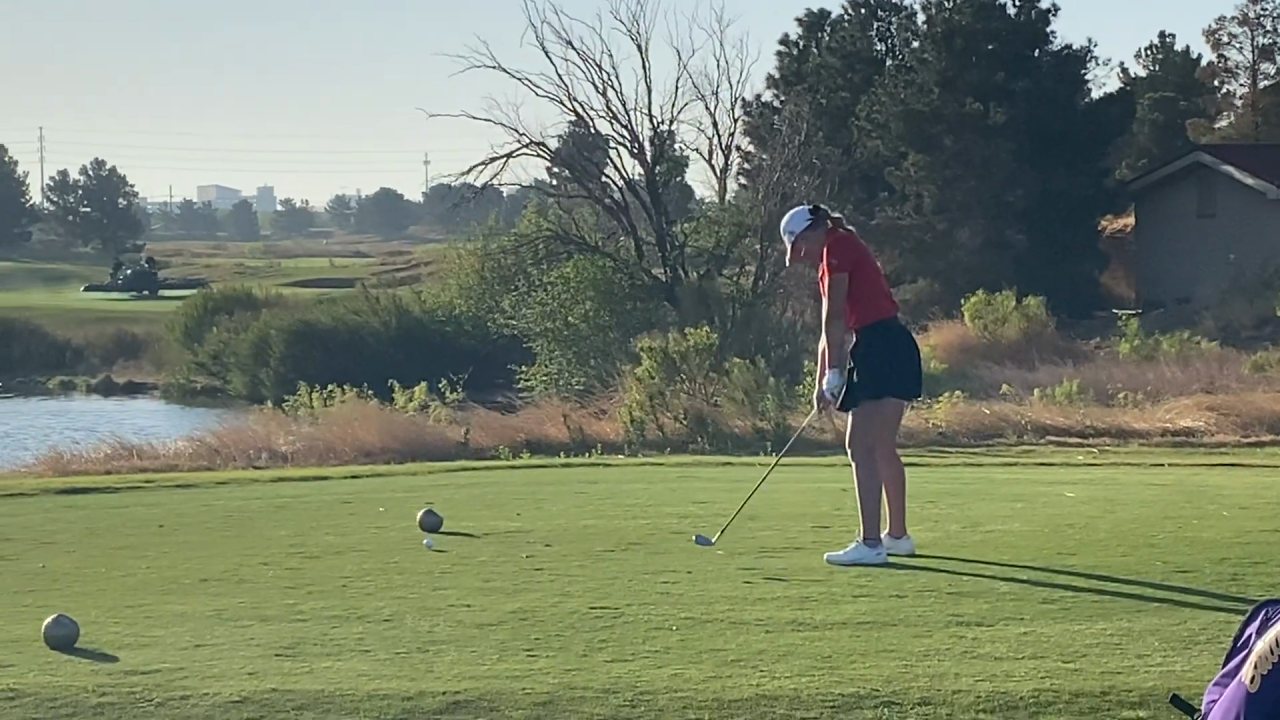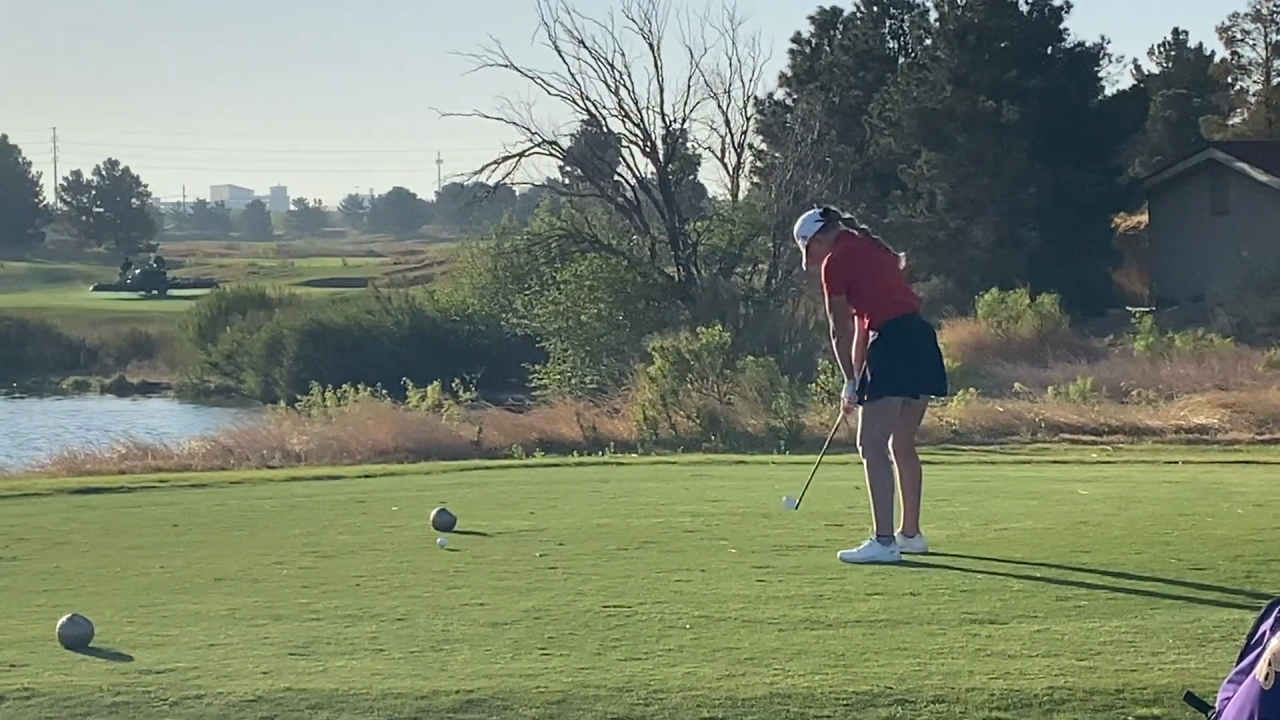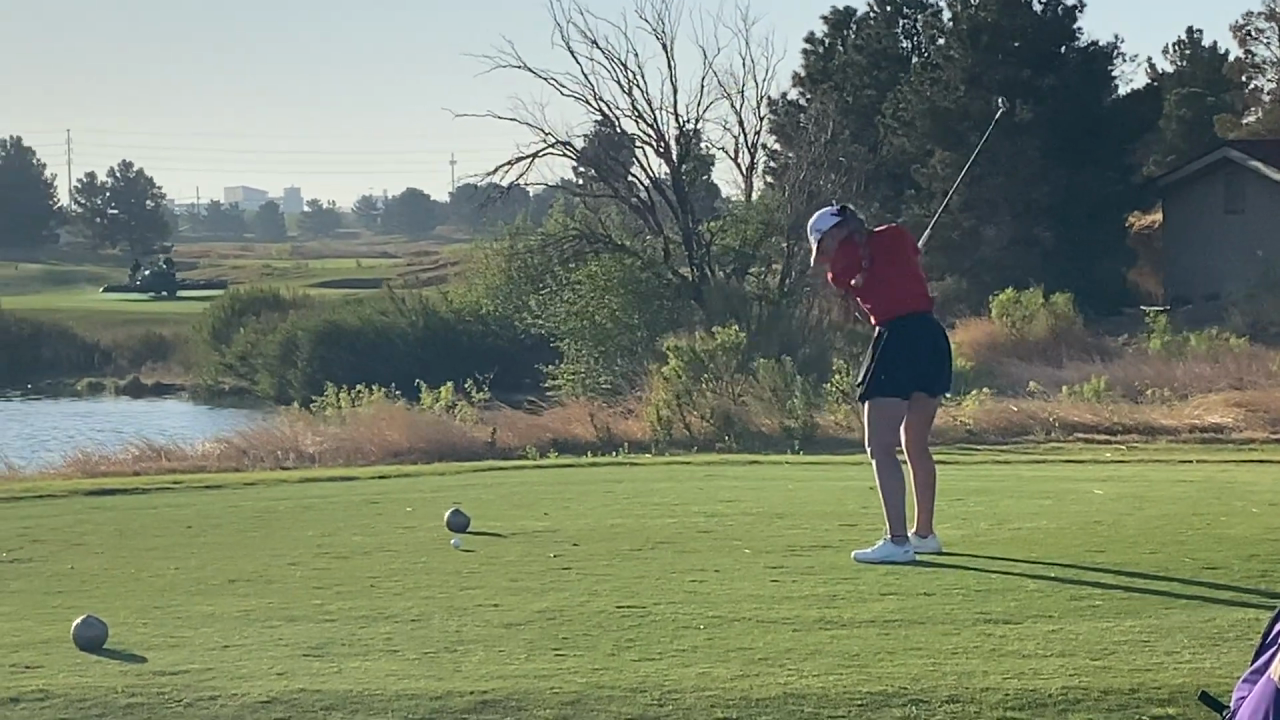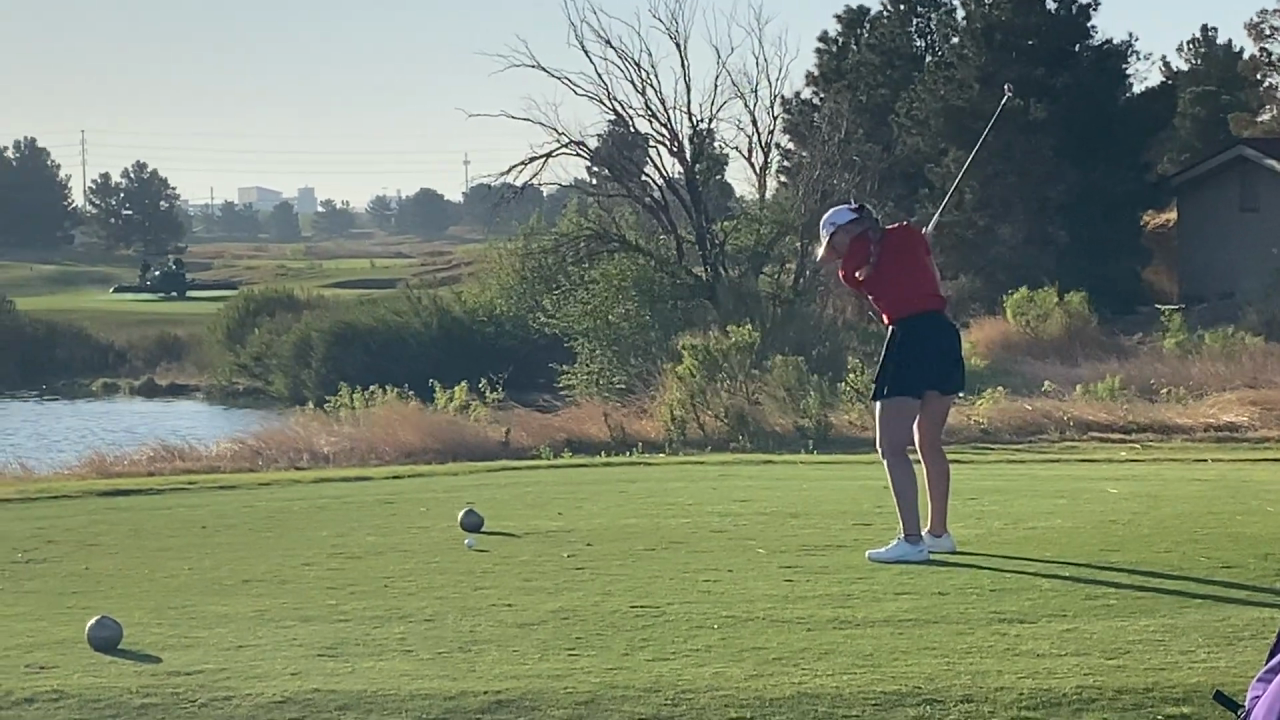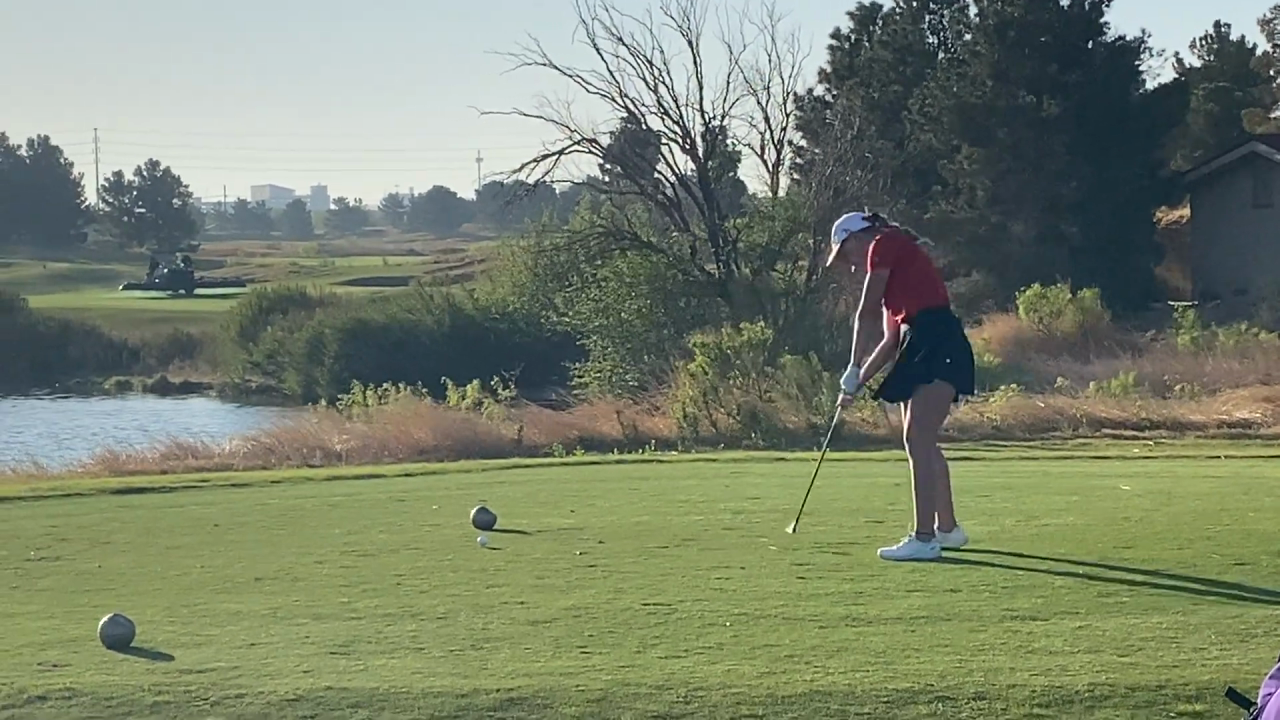
dt=0.4s
person 1, frame 1
left shoulder: (837, 245)
right shoulder: (836, 257)
left elbow: (835, 317)
right elbow: (831, 328)
left wrist: (833, 372)
right wrist: (822, 381)
left hip: (880, 348)
right hip: (890, 347)
left knee: (861, 448)
right knee: (883, 449)
left ankle: (870, 544)
right ankle: (897, 536)
person 1, frame 2
left shoulder: (835, 261)
right shoulder: (870, 248)
left elbow: (841, 331)
left wrist: (850, 382)
right wrist: (859, 372)
left hip: (893, 345)
right hip: (920, 341)
left knee: (872, 446)
right knee: (902, 446)
left ankle: (884, 541)
right ankle: (911, 533)
person 1, frame 3
left shoulder: (839, 270)
right shoulder: (895, 234)
left hip: (896, 342)
right hip: (933, 337)
left knee: (880, 448)
right knee: (916, 446)
left ankle: (898, 541)
right ankle: (924, 533)
person 1, frame 4
left shoulder: (851, 268)
right shoulder: (907, 233)
right elbow: (934, 280)
left hip: (910, 341)
right hip: (944, 335)
left knee: (891, 447)
right knee: (930, 444)
left ankle: (912, 541)
right ankle: (938, 533)
person 1, frame 5
left shoulder: (884, 247)
left elbow: (866, 311)
right elbow: (890, 338)
left wrist: (854, 370)
right wrist: (859, 380)
left hip: (937, 340)
right hip: (922, 342)
left knee: (917, 437)
right knee: (923, 441)
left ankle: (924, 538)
right ankle: (948, 527)
